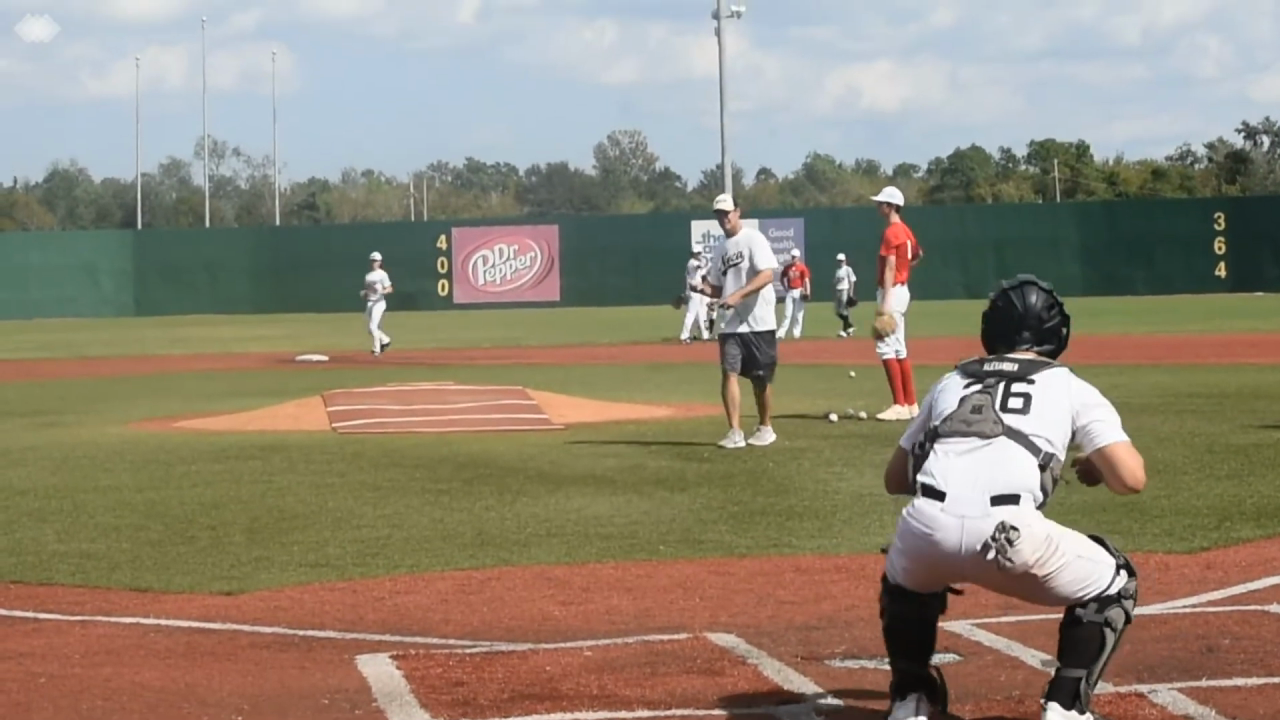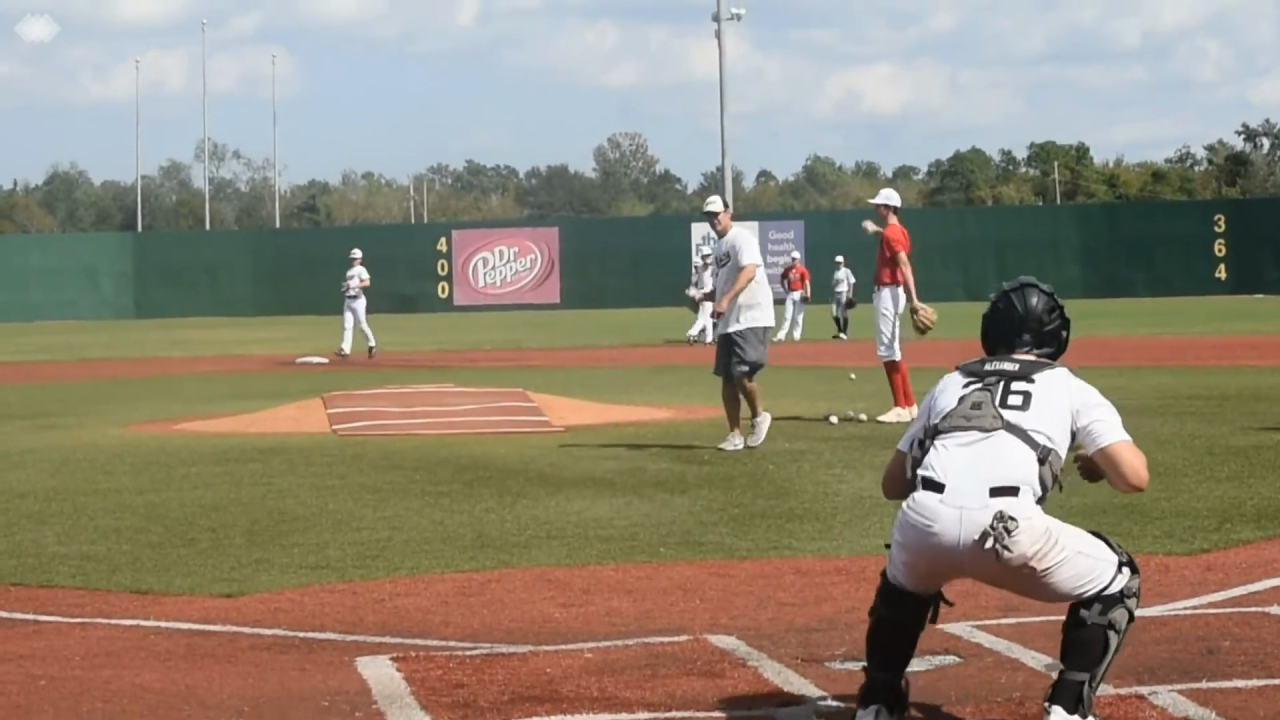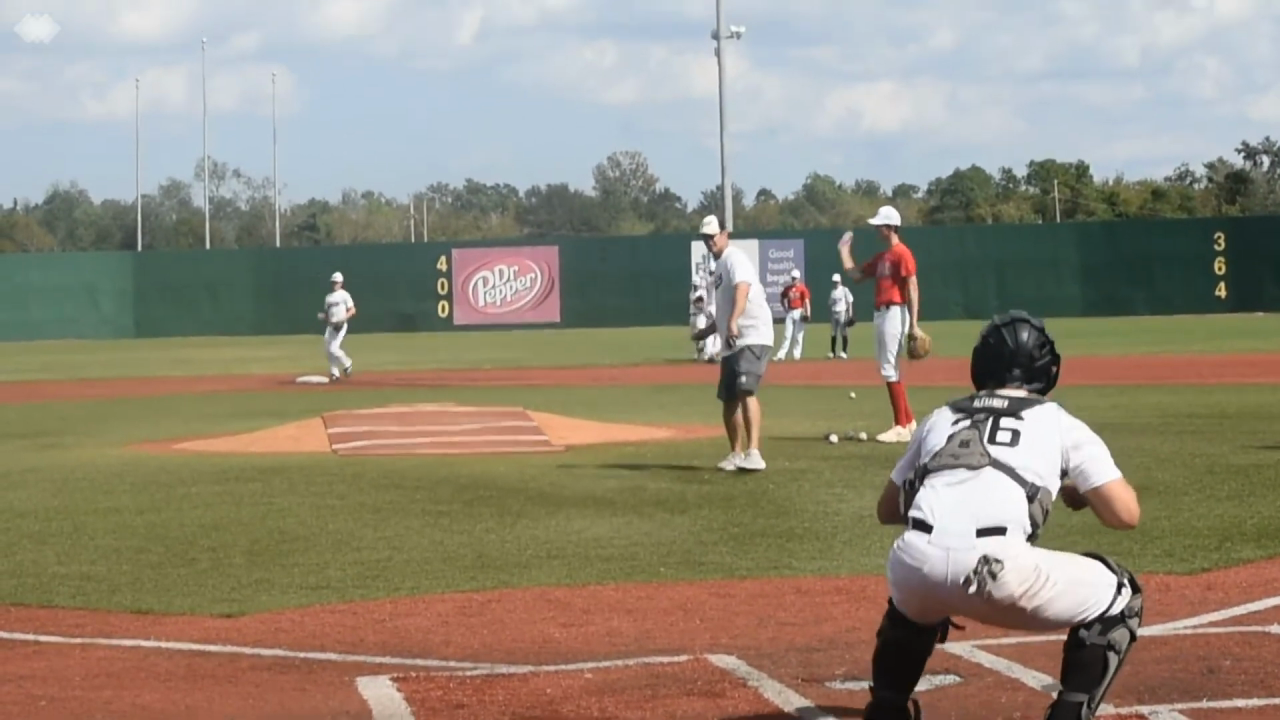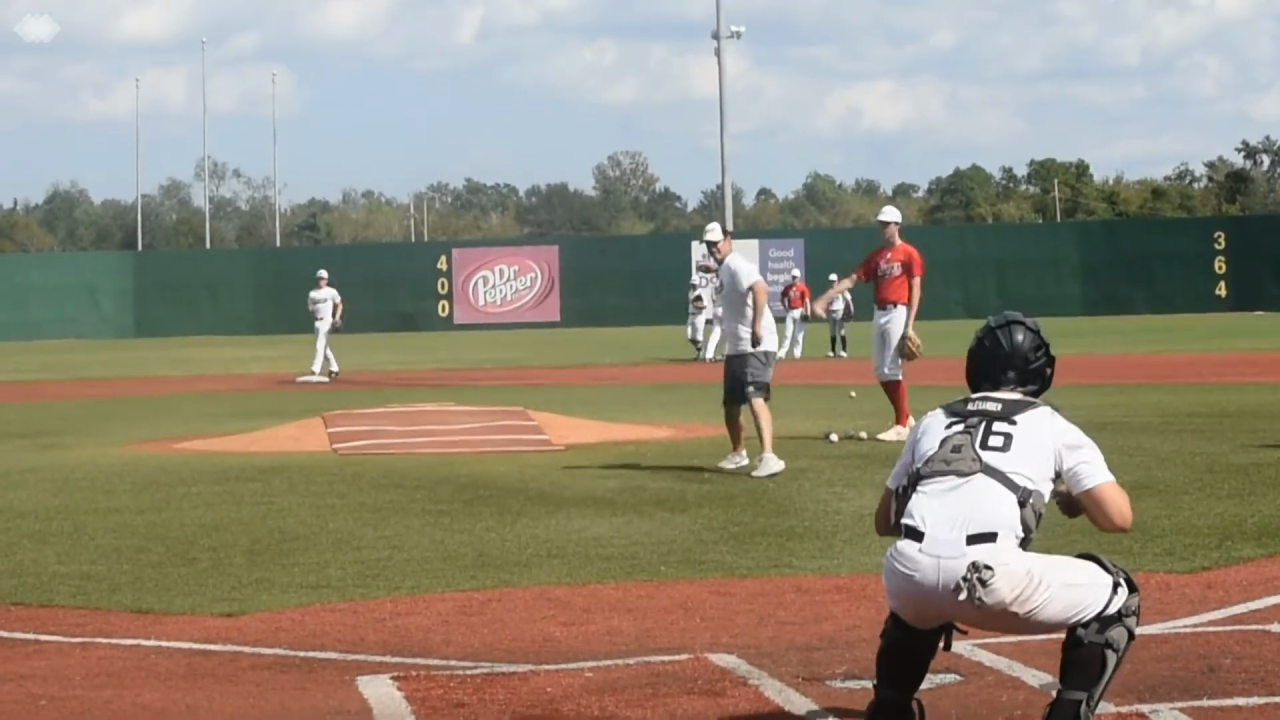
dt=0.2s
person 1, frame 1
left shoulder: (952, 381)
right shoulder: (1071, 387)
left elbow: (895, 479)
right elbow: (1130, 478)
right wrist: (1098, 467)
left hip: (924, 530)
right hip: (1006, 535)
left knee: (904, 576)
right knee: (1112, 584)
person 1, frame 2
left shoulder: (951, 383)
right shoulder: (1071, 388)
left elbow: (893, 483)
right elbow: (1134, 477)
right wrist: (1097, 463)
left hip: (922, 524)
right hip: (1004, 529)
left knee: (903, 585)
right knee: (1116, 581)
person 1, frame 3
left shoulder: (940, 418)
right shoulder: (1061, 424)
left elbow: (887, 510)
right elbow: (1125, 515)
right wrist: (1084, 493)
left hip: (913, 565)
right hip: (994, 569)
left knee: (911, 604)
right knee: (1119, 599)
person 1, frame 4
left shoulder: (933, 421)
right shoulder: (1054, 426)
left elbow: (885, 522)
right elbow: (1118, 518)
right wrist: (1079, 499)
left hip: (905, 573)
right hip: (988, 576)
right knee: (1116, 598)
person 2, frame 1
left shoulder: (754, 239)
right shoulder: (719, 249)
left elbow: (767, 275)
left wrist: (738, 295)
right wrist: (705, 288)
left hip: (758, 322)
right hip: (731, 323)
left knee: (760, 377)
right knee: (729, 374)
left ankle: (765, 427)
right ankle: (736, 432)
person 2, frame 2
left shoulder: (741, 237)
right shoulder: (719, 247)
left elbow: (749, 271)
left wrist: (725, 301)
right wrist: (704, 297)
left hip: (753, 318)
right hip: (728, 322)
left knee: (743, 373)
right knee: (727, 378)
left ankle: (759, 416)
right ankle: (736, 434)
person 2, frame 3
left shoulder: (733, 258)
right shoulder: (720, 265)
left elbow: (742, 288)
left wrist: (733, 322)
right wrist: (708, 330)
left hip: (753, 337)
right hip: (732, 343)
left knee: (746, 390)
right knee: (729, 400)
left ankle: (753, 452)
right ankle: (736, 452)
person 2, frame 4
left shoulder: (738, 265)
right shoulder: (725, 270)
left elbow: (759, 287)
left wrist: (758, 324)
right wrist: (713, 268)
left hip: (757, 347)
right hip: (736, 349)
left knee: (755, 397)
right knee: (730, 403)
left ankle: (768, 456)
right ankle: (739, 453)
person 3, frame 1
left shoulder: (890, 232)
right shoulder: (905, 231)
left elbow: (890, 268)
right elbow: (917, 256)
left wrist: (885, 303)
left hip: (892, 293)
right hip: (899, 292)
left knee: (886, 348)
right knee: (898, 349)
left ankle: (900, 405)
right ankle: (910, 403)
person 3, frame 2
left shoulder: (890, 232)
right shoulder: (898, 231)
left elbow: (905, 265)
left wrist: (913, 299)
right wrist: (876, 231)
left hip: (888, 293)
right hip: (887, 293)
left knee: (886, 349)
right knee: (892, 350)
left ankle: (900, 407)
right ankle: (909, 404)
person 3, frame 3
left shoulder: (901, 253)
right shoulder: (882, 256)
left elbow: (912, 289)
right elbow: (857, 276)
left wrist: (914, 324)
right wrist: (844, 251)
left hip: (896, 314)
right hip: (880, 315)
left knee: (891, 370)
right knee: (889, 370)
left ankle: (902, 426)
right ankle: (908, 420)
person 3, frame 4
left shoulder: (909, 253)
right shoulder: (875, 255)
left elbow: (915, 291)
right elbow: (851, 280)
left wrist: (910, 325)
right wrist: (825, 299)
left hip: (897, 313)
right hip: (878, 314)
left knee: (892, 369)
right knee: (882, 370)
left ankle: (901, 425)
right ankle: (905, 418)
